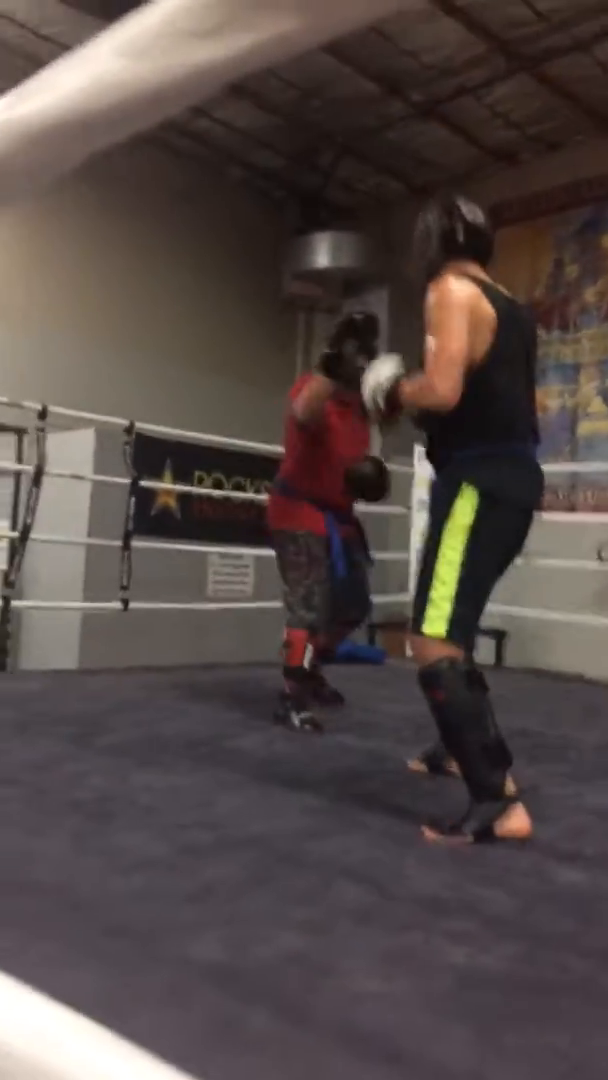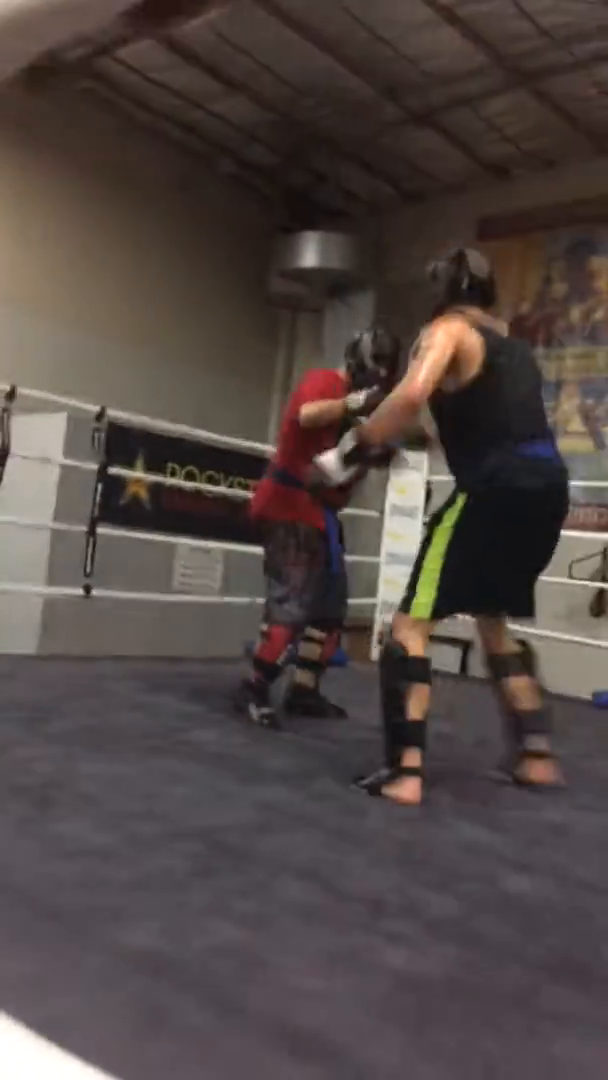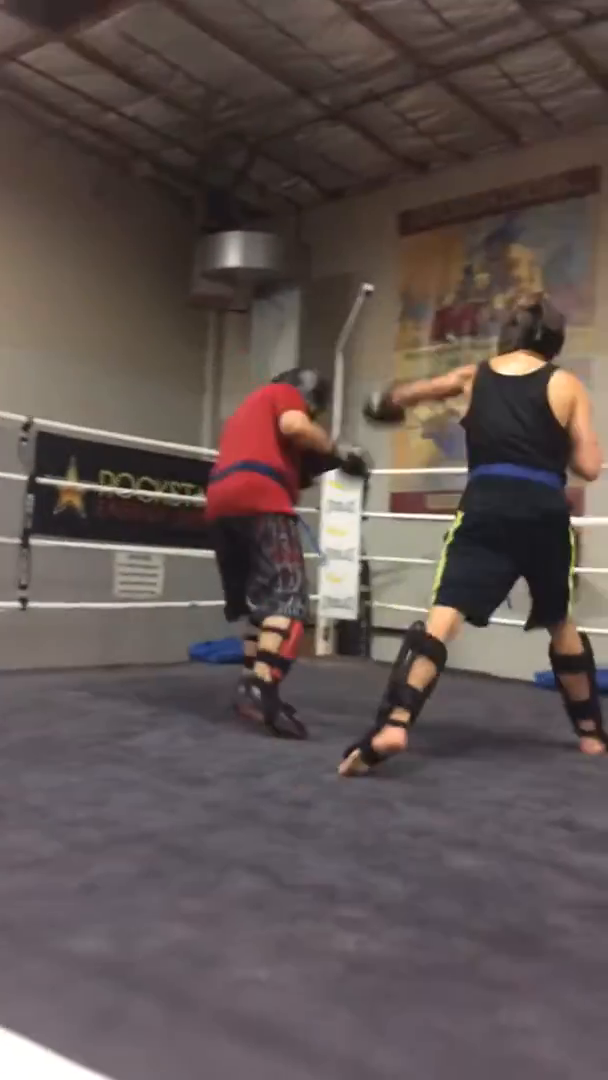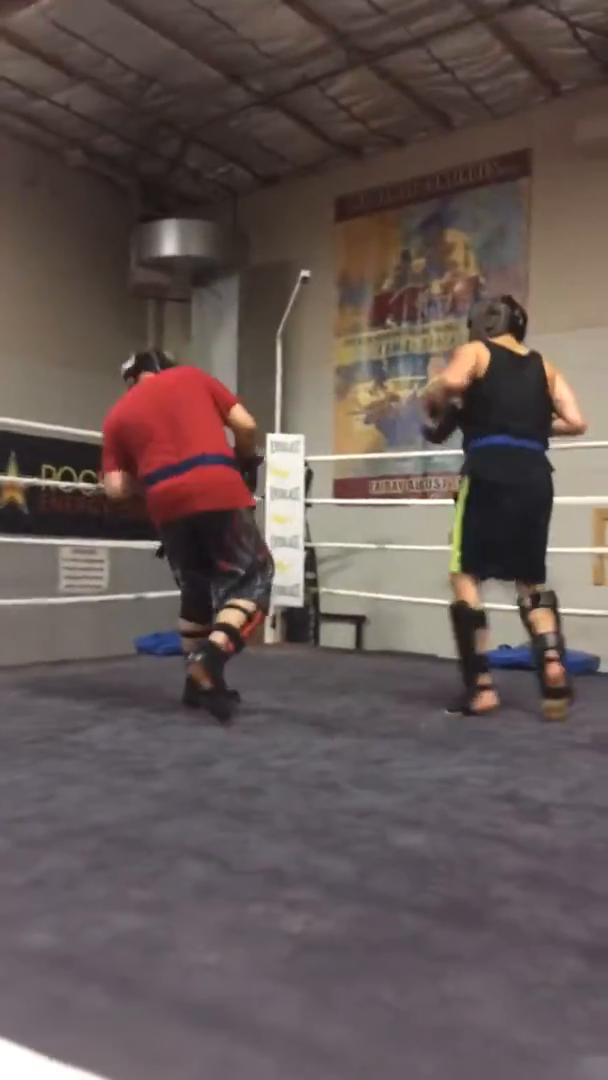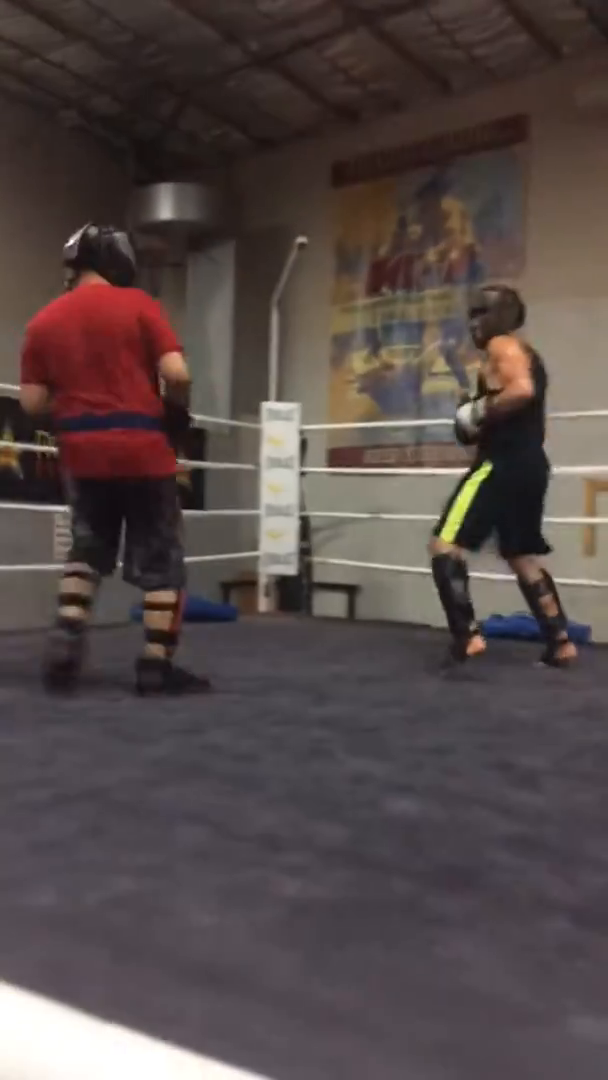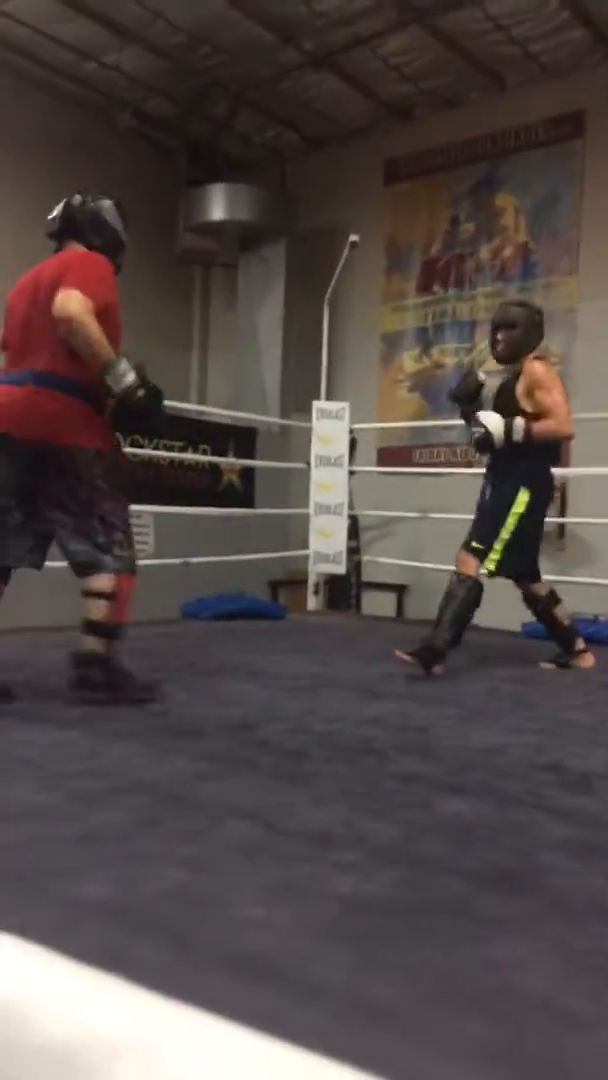
dt=0.4s
person 1, frame 1
left shoulder: (450, 290)
right shoulder: (512, 307)
left elbow: (442, 391)
left wrist: (391, 387)
left hip: (480, 480)
right hip: (513, 475)
left knee: (432, 640)
right knee: (443, 628)
left ankle: (499, 801)
right ankle: (456, 747)
person 1, frame 2
left shoulder: (447, 331)
right shoulder: (513, 344)
left elbow: (413, 393)
left wrist: (349, 450)
left hip: (495, 485)
right hip: (545, 486)
left knee: (412, 623)
right knee: (492, 620)
left ankle: (404, 770)
right ankle: (534, 752)
person 1, frame 3
left shoulder: (474, 375)
right shoulder: (565, 385)
left elbow: (408, 395)
left wrist: (383, 402)
left hip: (488, 507)
right hip: (547, 512)
left knee: (443, 617)
right knee: (562, 624)
left ankle: (392, 725)
person 1, frame 4
left shoulder: (476, 351)
right shoulder: (543, 365)
left elbow: (451, 383)
right elbow: (574, 422)
left wrist: (434, 406)
left hip: (488, 473)
right hip: (534, 475)
left knee: (465, 577)
right knee: (531, 581)
left ankle: (479, 686)
right ankle: (553, 669)
person 1, frame 5
left shoulder: (502, 347)
right shoulder: (529, 356)
left elbow: (522, 391)
left wrist: (480, 411)
right wrist: (484, 421)
left hip: (503, 462)
right hip: (531, 466)
left knee: (445, 544)
right knee: (523, 556)
left ankle: (467, 635)
right ankle: (560, 642)
person 1, frame 6
left shoulder: (537, 370)
right shoulder: (515, 376)
left elbow: (563, 427)
right elbow: (509, 431)
left wrist: (510, 430)
right wrist: (472, 407)
left hip: (522, 485)
right hip: (506, 483)
left knee: (469, 561)
right knee: (525, 578)
left ankle: (435, 650)
right ankle: (577, 650)
person 2, frame 1
left shoulder: (358, 401)
right shoulder: (313, 389)
right elbow: (305, 415)
left wrist: (370, 473)
right wrist: (333, 365)
left hip: (339, 516)
right hip: (299, 513)
left knee: (352, 604)
right knee: (308, 605)
left ankle: (309, 671)
right ankle: (293, 696)
person 2, frame 2
left shoulder: (351, 405)
right shoulder: (325, 382)
left elbow: (353, 467)
right elbow: (307, 416)
left wrist: (374, 452)
right wrist: (360, 400)
left hip: (318, 512)
right hip: (291, 504)
left knee: (328, 607)
right knee: (292, 603)
left ankle: (304, 691)
right ankle: (254, 689)
person 2, frame 3
left shoulder: (246, 411)
right shoulder: (282, 392)
right elbow: (294, 425)
left wrist: (305, 470)
right wrist: (337, 451)
left hip: (223, 501)
right hip: (260, 501)
left knee: (260, 599)
right knee: (287, 599)
left ankle: (254, 686)
right ankle: (262, 694)
person 2, frame 4
left shoulder: (118, 414)
right shoulder: (193, 377)
left elbow: (115, 488)
right elbow: (245, 424)
right wrist: (249, 464)
left hip: (167, 503)
right hip: (220, 492)
left knee: (196, 594)
right knee: (252, 584)
left ankle: (200, 679)
right ankle: (211, 659)
person 2, frame 5
left shoulder: (43, 322)
right shoulder: (138, 305)
left elbow: (32, 402)
right elbow: (177, 373)
right wrist: (177, 409)
left hip: (81, 455)
right hip: (143, 451)
left knee: (89, 551)
right knee: (160, 561)
left ankle: (66, 637)
right ankle: (156, 666)
person 2, frame 6
right shoulder: (91, 261)
right elbow: (70, 310)
right wrist: (121, 374)
right hip: (67, 421)
right knee: (107, 546)
right ankle: (97, 666)
